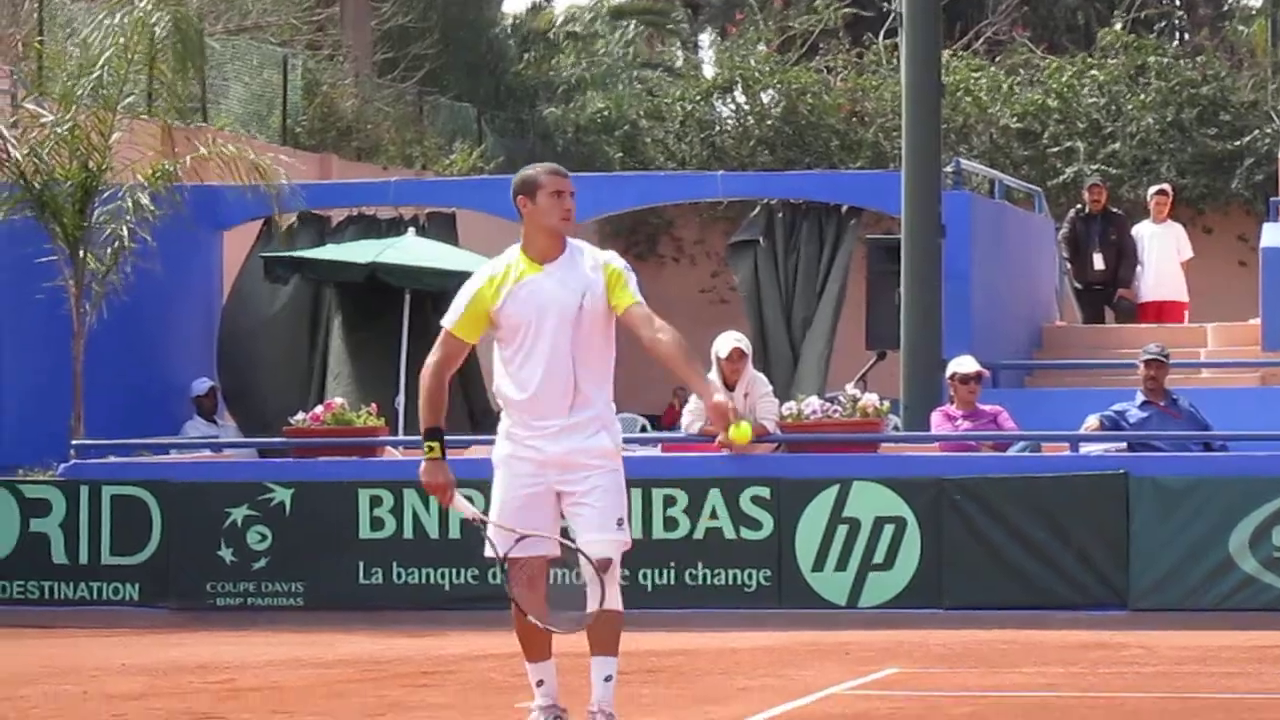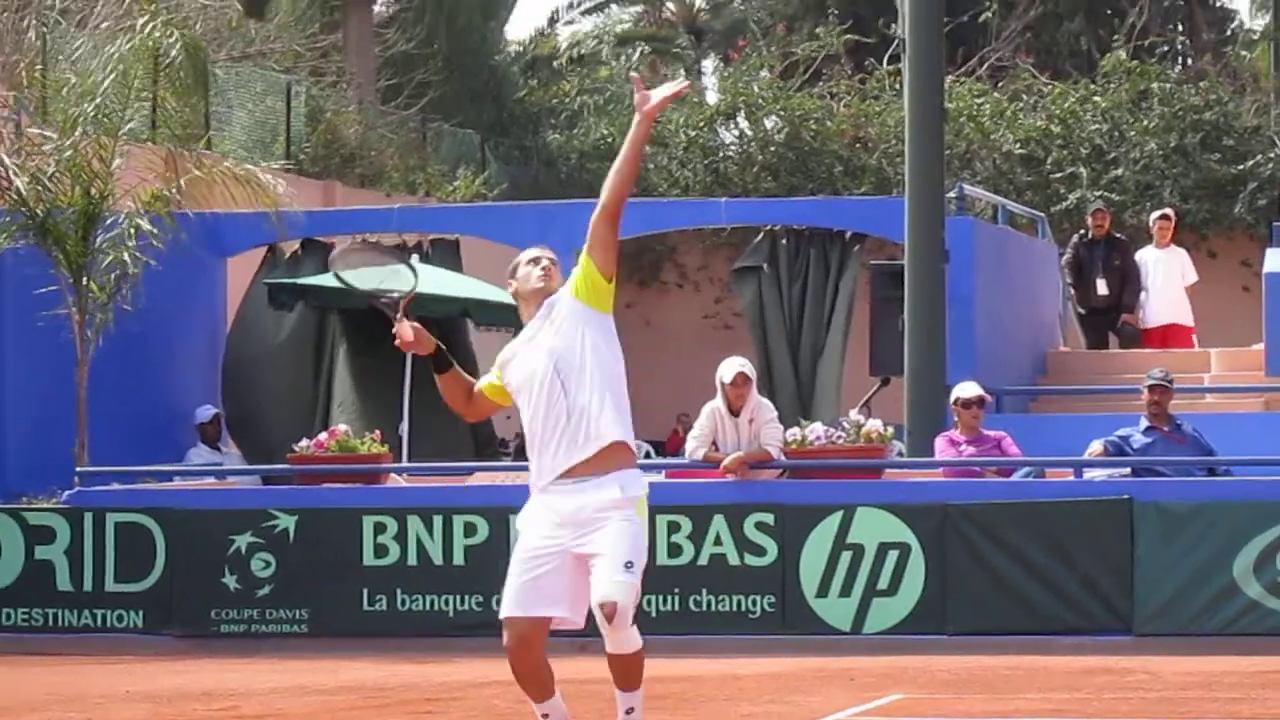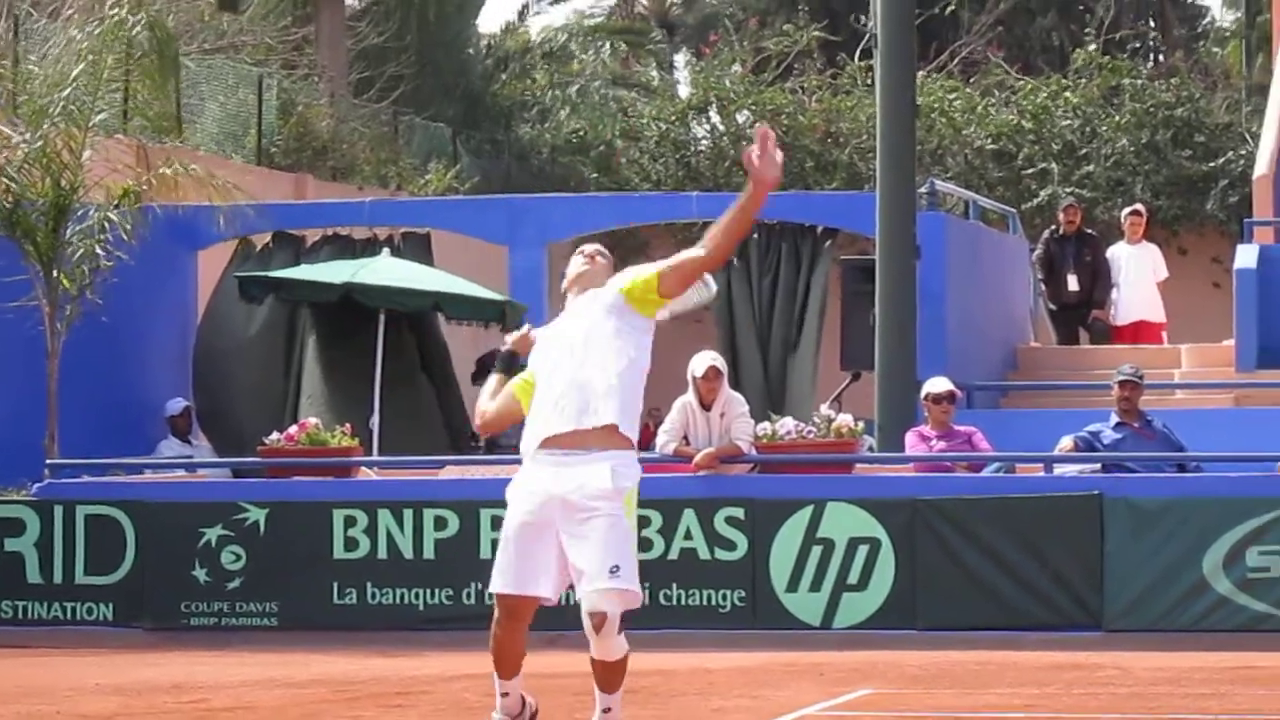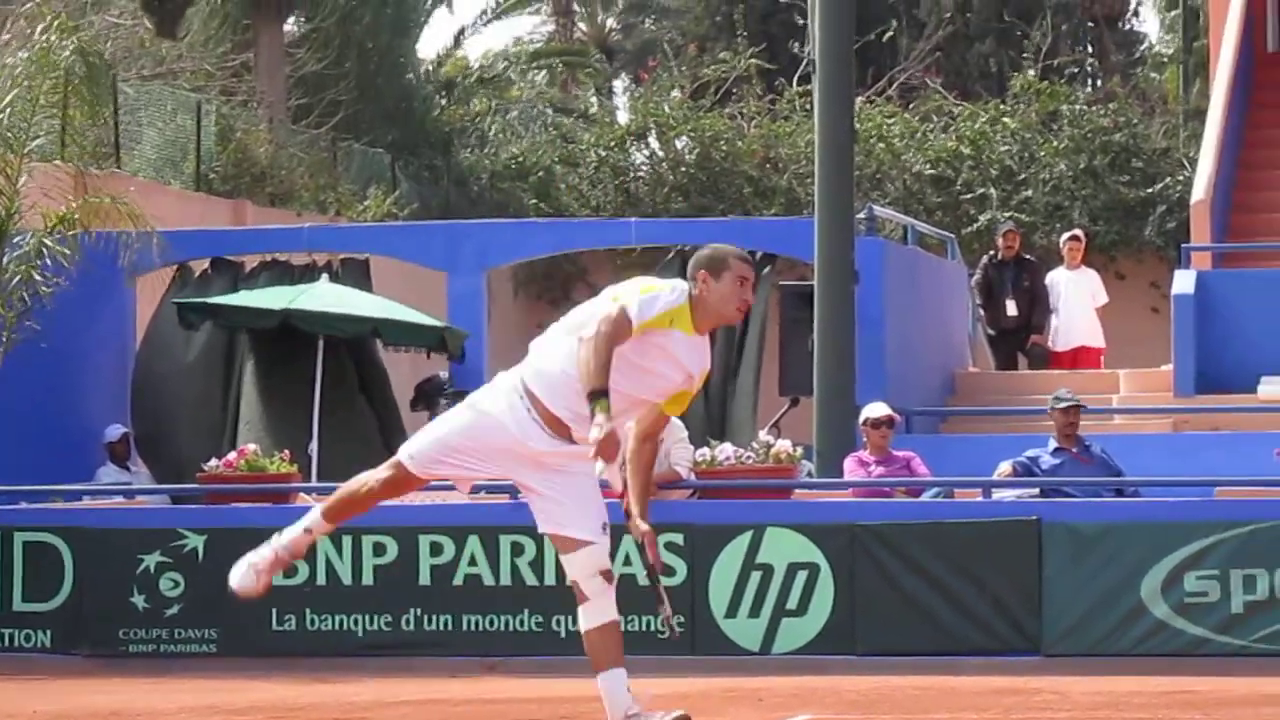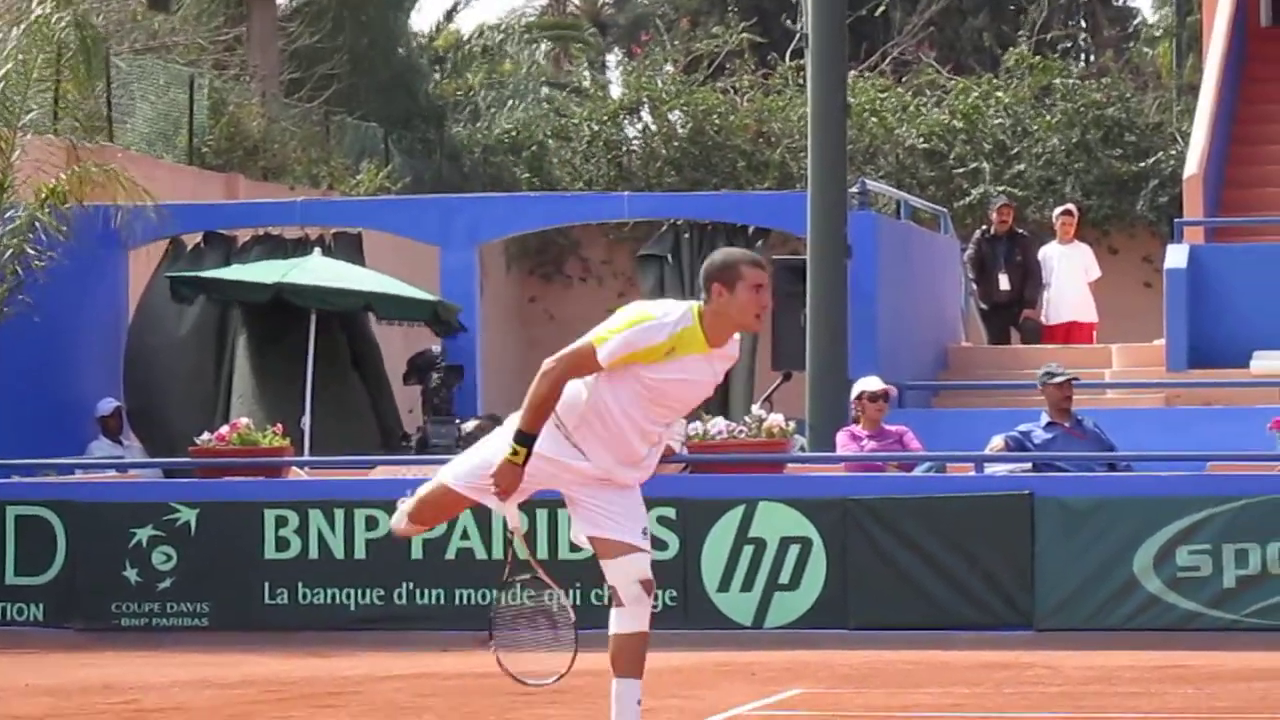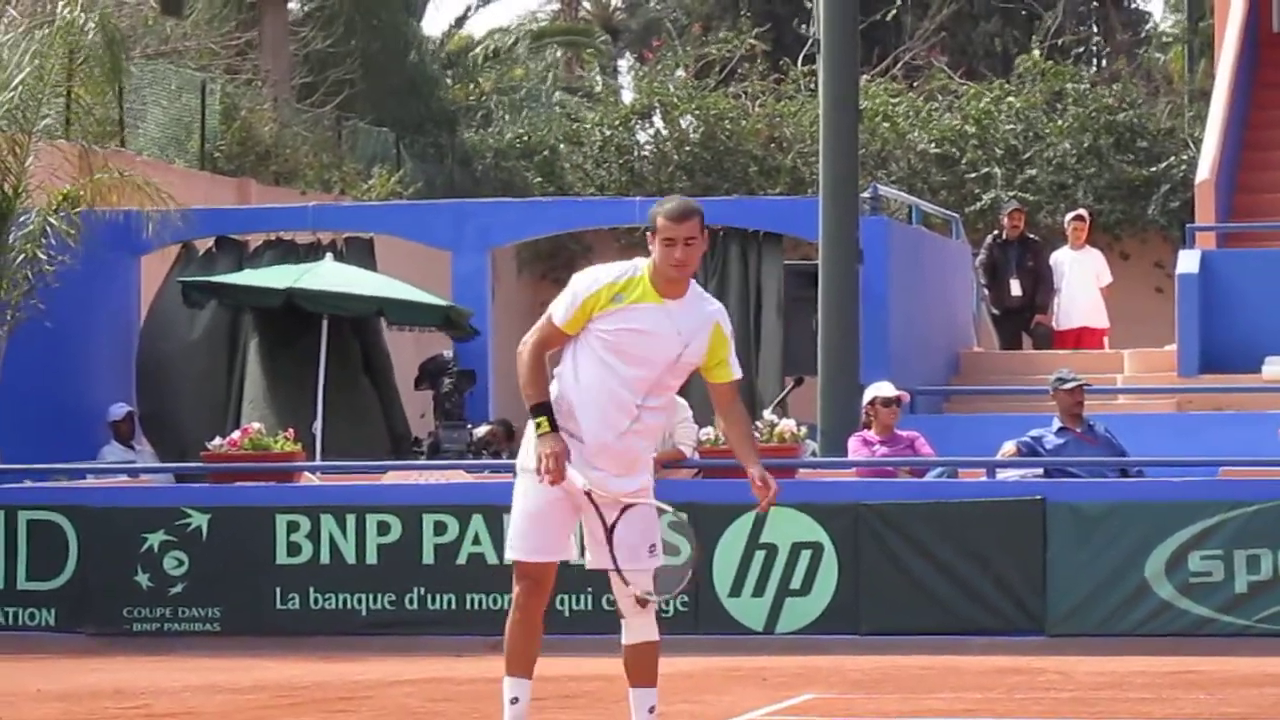
dt=0.4s
person 1, frame 1
left shoulder: (603, 267)
right shoulder: (490, 282)
left elbow: (655, 331)
right elbow: (438, 366)
left wrist: (705, 389)
right wrist: (433, 450)
left hip: (592, 448)
right hip: (522, 450)
left knee: (604, 568)
right knee: (526, 577)
person 1, frame 2
left shoulder: (584, 302)
right shoulder: (515, 359)
left elbow: (609, 208)
right elbow: (472, 406)
left wrist: (644, 120)
right wrist: (433, 350)
left hip: (613, 498)
right hip: (548, 508)
left knee: (615, 611)
right knee: (521, 642)
person 1, frame 3
left shoulder: (628, 294)
right shoulder: (545, 352)
left elbow: (706, 255)
right elbow: (484, 421)
left wrist: (758, 187)
right wrist: (509, 358)
left hip: (600, 484)
right hip: (538, 479)
left knee: (602, 622)
right knee: (509, 616)
person 1, frame 4
left shoulder: (696, 365)
right shoulder: (660, 295)
left elbow: (646, 436)
right elbow: (599, 332)
left wrist: (639, 513)
right wrist: (600, 410)
left hip: (566, 453)
right hip: (517, 412)
left knee: (596, 575)
right knee: (392, 477)
right ankle: (294, 538)
person 1, frame 5
left shoulder: (727, 350)
right shoulder: (657, 324)
right elbow: (557, 367)
right wrist: (518, 452)
left hip: (612, 471)
right hip: (553, 435)
left knee: (637, 585)
right knee: (422, 512)
right ankle: (436, 495)
person 1, frame 6
left shoulder: (711, 320)
right shoulder: (602, 284)
left elbow: (730, 406)
right elbow: (532, 347)
left wrist: (753, 467)
right wrist: (545, 430)
left hip: (625, 473)
right hip: (556, 454)
left knee: (638, 599)
right knee: (531, 584)
